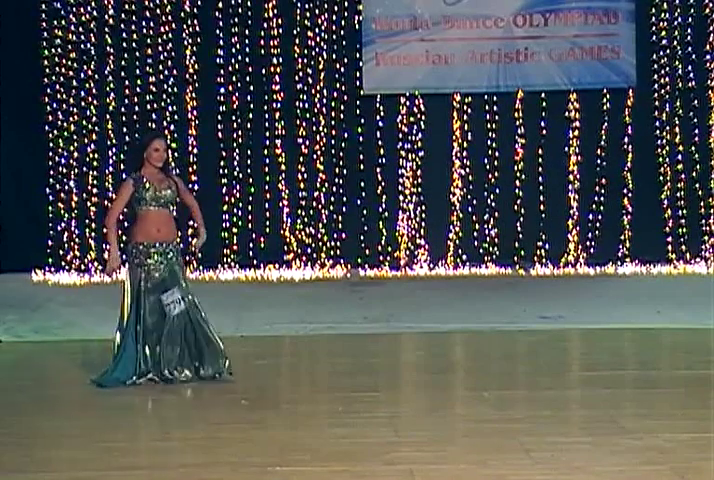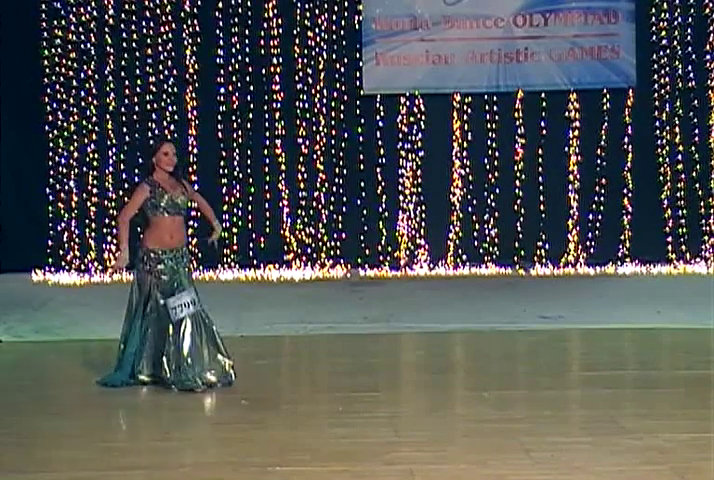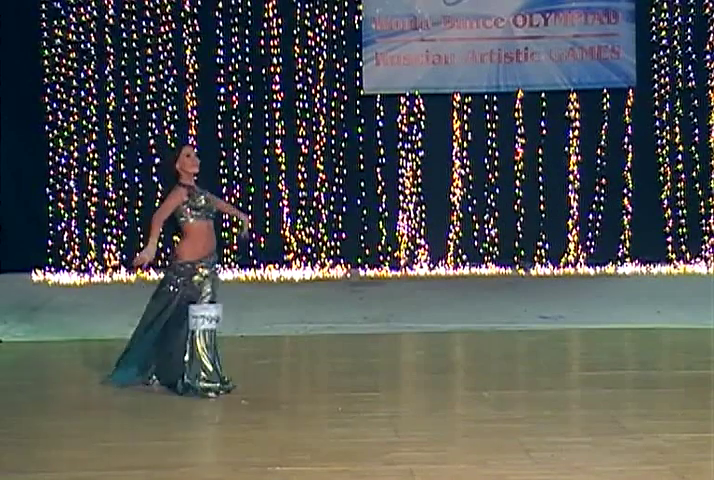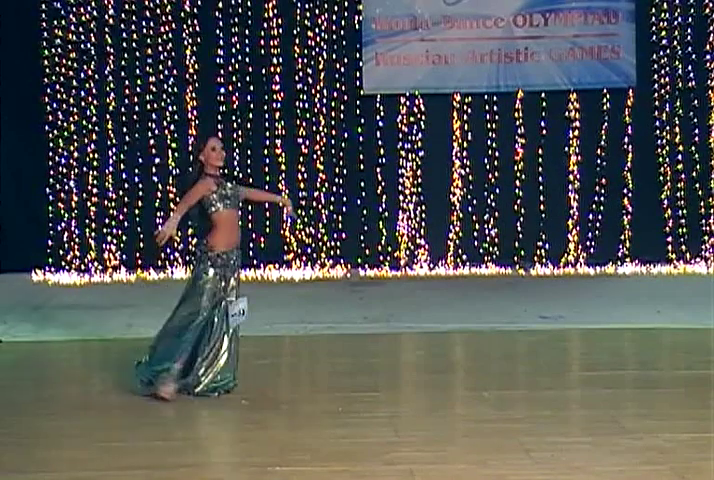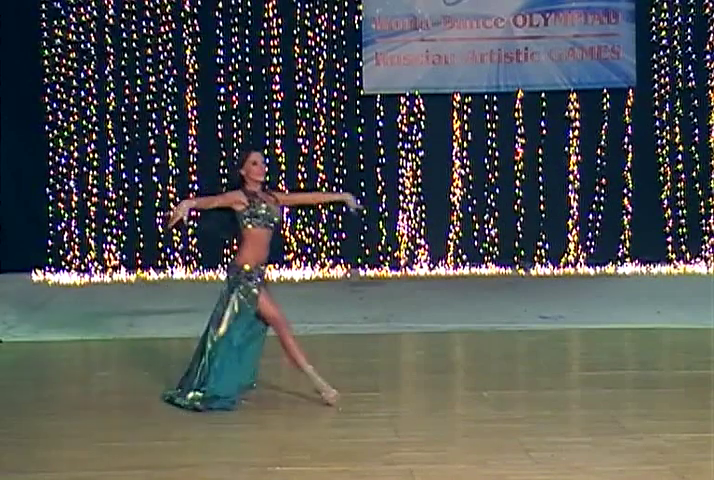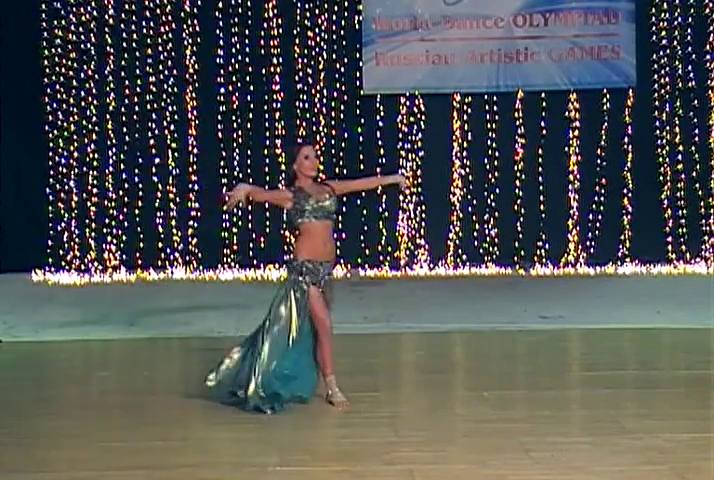
dt=0.3s
person 1, frame 1
left shoulder: (172, 180)
right shoulder: (133, 182)
left elbow: (191, 202)
right elbow: (111, 217)
left wrist: (201, 230)
right wrist: (113, 251)
left hip: (170, 250)
right hip: (142, 251)
left knee: (178, 306)
right knee: (144, 309)
left ankle: (175, 364)
right ankle: (142, 367)
person 1, frame 2
left shoulder: (181, 184)
right shoulder: (147, 187)
left elbow: (200, 202)
right elbow: (124, 217)
left wrist: (216, 225)
right wrist: (124, 251)
left hip: (179, 256)
right hip: (153, 256)
left knee: (184, 313)
right knee: (148, 314)
left ankle: (193, 370)
right ankle: (142, 369)
person 1, frame 3
left shoulder: (199, 191)
right shoulder: (180, 191)
left elbow: (218, 203)
right elbow: (159, 216)
left wrist: (241, 216)
right wrist: (151, 246)
left hip: (207, 264)
right hip: (185, 264)
right knee: (164, 318)
left ankle: (201, 377)
right ankle: (143, 369)
person 1, frame 4
left shoulder: (223, 182)
right shoulder: (207, 181)
left elbow: (250, 193)
right elbow: (187, 201)
left wrist: (280, 198)
right wrist: (173, 221)
left hip: (228, 256)
right hip: (213, 255)
left knee: (222, 319)
right knee: (197, 314)
left ankle: (213, 377)
right ankle: (168, 373)
person 1, frame 5
left shoulder: (271, 197)
right shoulder: (239, 196)
left elbow: (304, 197)
right elbow: (209, 200)
left wrist: (341, 196)
right wrist: (187, 204)
left hip: (254, 271)
right hip: (245, 271)
left knee: (243, 329)
right knee: (280, 323)
right ankle: (317, 382)
person 1, frame 6
left shoulder: (329, 187)
right shoulder: (289, 194)
left elbow: (359, 183)
right elbow: (263, 195)
left wrist: (391, 178)
right wrist: (246, 189)
left hip: (326, 266)
right hip: (303, 265)
left knee: (303, 326)
right knee: (324, 325)
right ankle: (329, 385)
